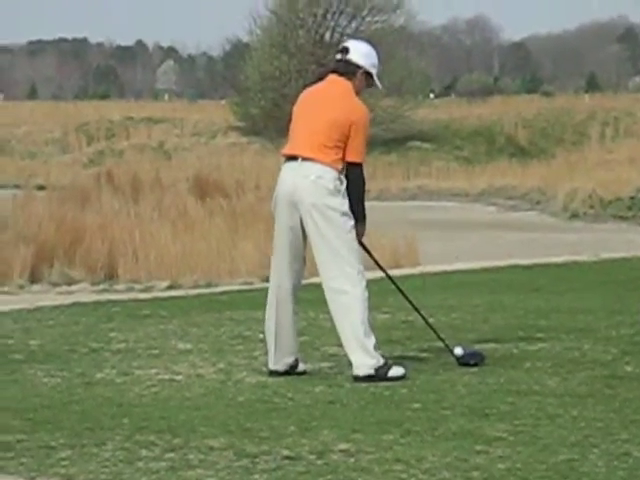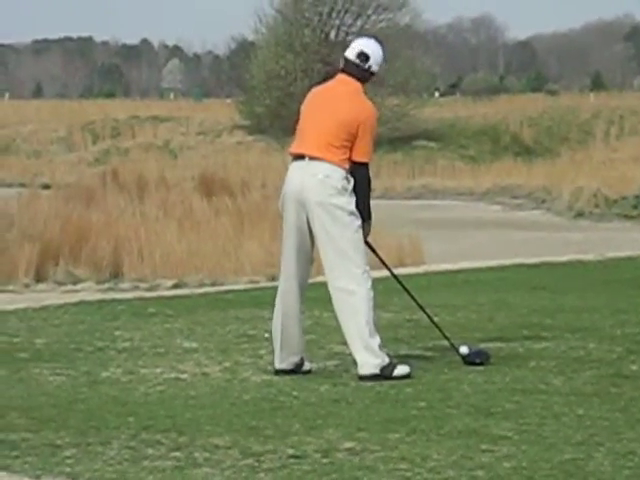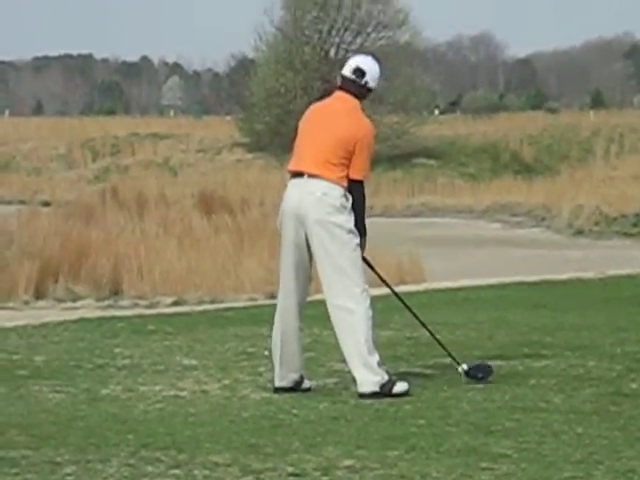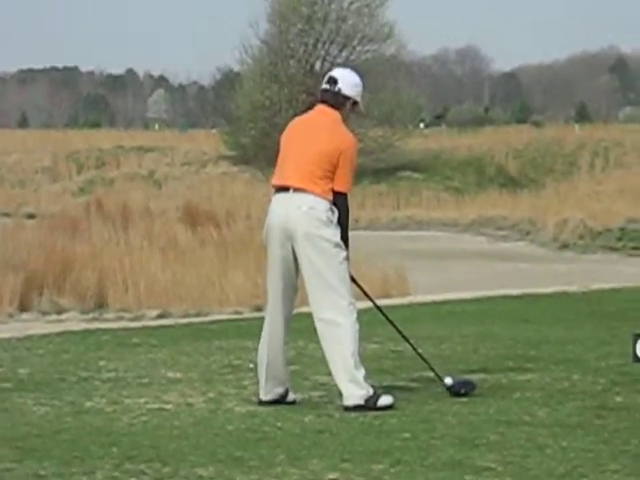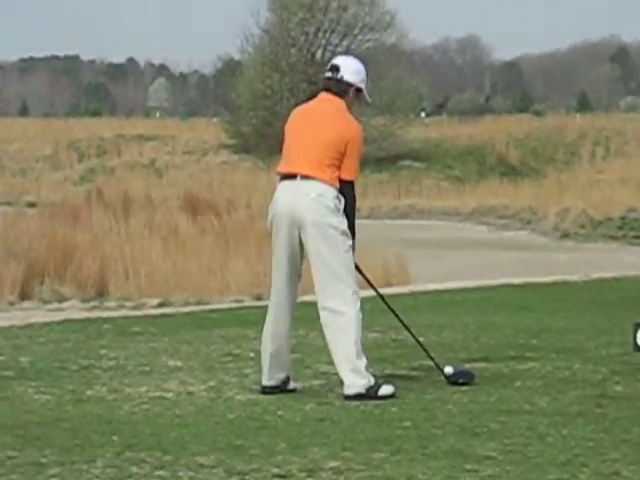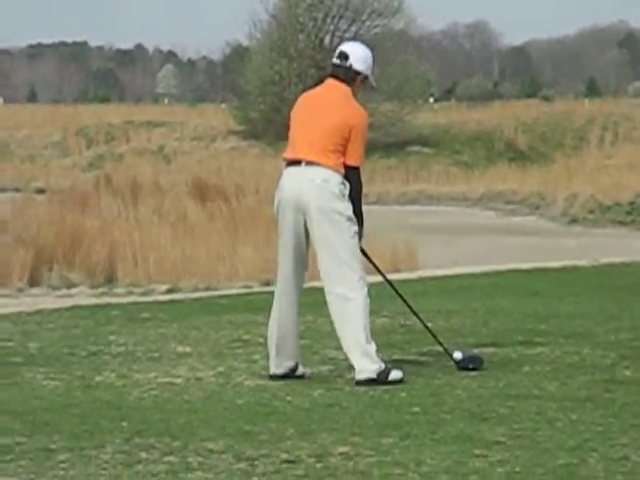
dt=0.3s
person 1, frame 1
left shoulder: (307, 94)
right shoulder: (357, 109)
right elbow: (353, 169)
right wrist: (359, 218)
left hip: (288, 177)
right hip: (320, 182)
left knee: (284, 275)
right knee: (345, 276)
left ankle: (281, 358)
right ankle: (367, 362)
person 1, frame 2
left shoulder: (315, 93)
right shoulder: (365, 109)
right elbow: (360, 169)
right wrist: (365, 217)
left hip: (296, 177)
right hip: (328, 182)
left knee: (292, 274)
right knee: (351, 275)
left ankle: (287, 357)
right ankle: (371, 362)
person 1, frame 3
left shoulder: (313, 110)
right shoulder: (362, 126)
right elbow: (355, 184)
right wrist: (360, 233)
left hip: (294, 195)
right hip: (326, 199)
left knee: (291, 291)
right knee: (349, 293)
left ankle: (287, 374)
right ankle: (371, 379)
person 1, frame 4
left shoulder: (294, 125)
right shoulder: (344, 139)
right elbow: (339, 197)
right wrist: (343, 244)
left hip: (279, 208)
right hip: (312, 213)
left knee: (277, 305)
right knee: (336, 307)
left ankle: (272, 387)
right ankle: (355, 393)
person 1, frame 5
left shoulder: (298, 113)
right shoulder: (351, 126)
right elbow: (346, 186)
right wrist: (350, 233)
left hip: (284, 196)
right hip: (318, 199)
left knee: (281, 292)
right knee: (340, 296)
left ankle: (274, 375)
right ankle: (357, 382)
person 1, frame 6
left shoulder: (304, 99)
right shoulder: (355, 112)
right elbow: (351, 171)
right wrist: (357, 220)
left hip: (289, 181)
right hip: (323, 185)
left knee: (288, 278)
right knee: (347, 281)
left ankle: (282, 361)
right ankle: (367, 366)
